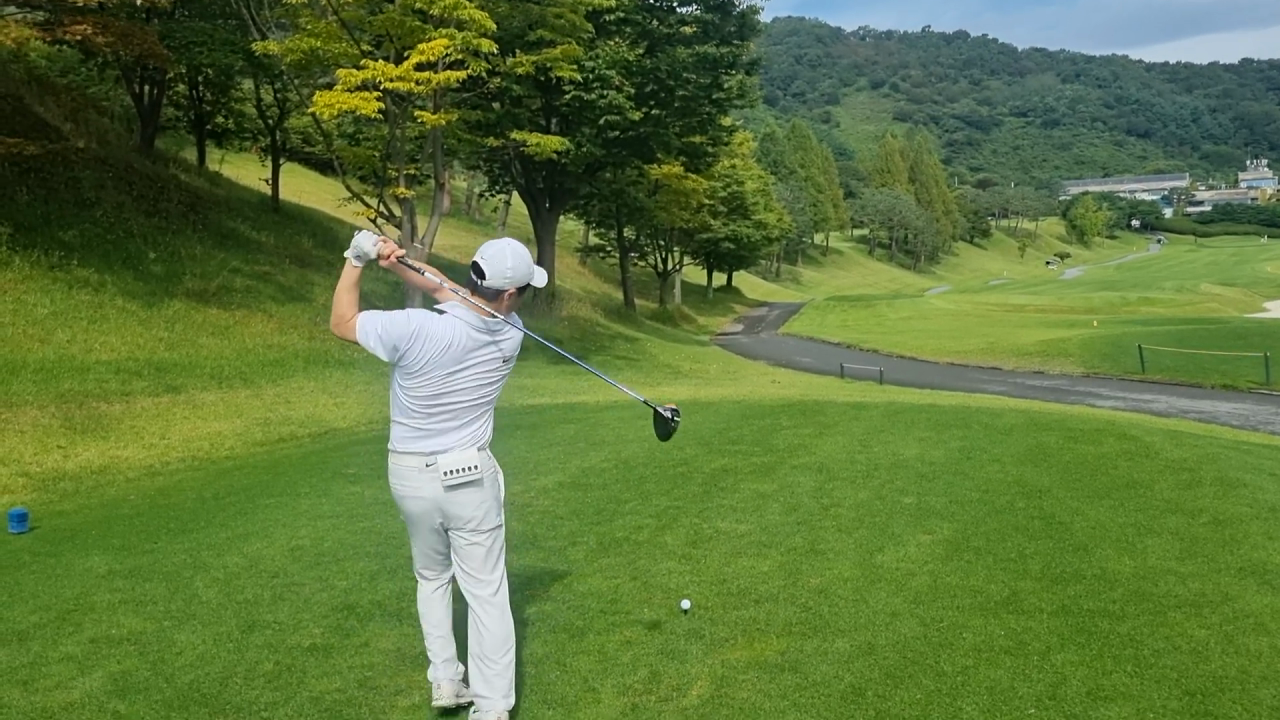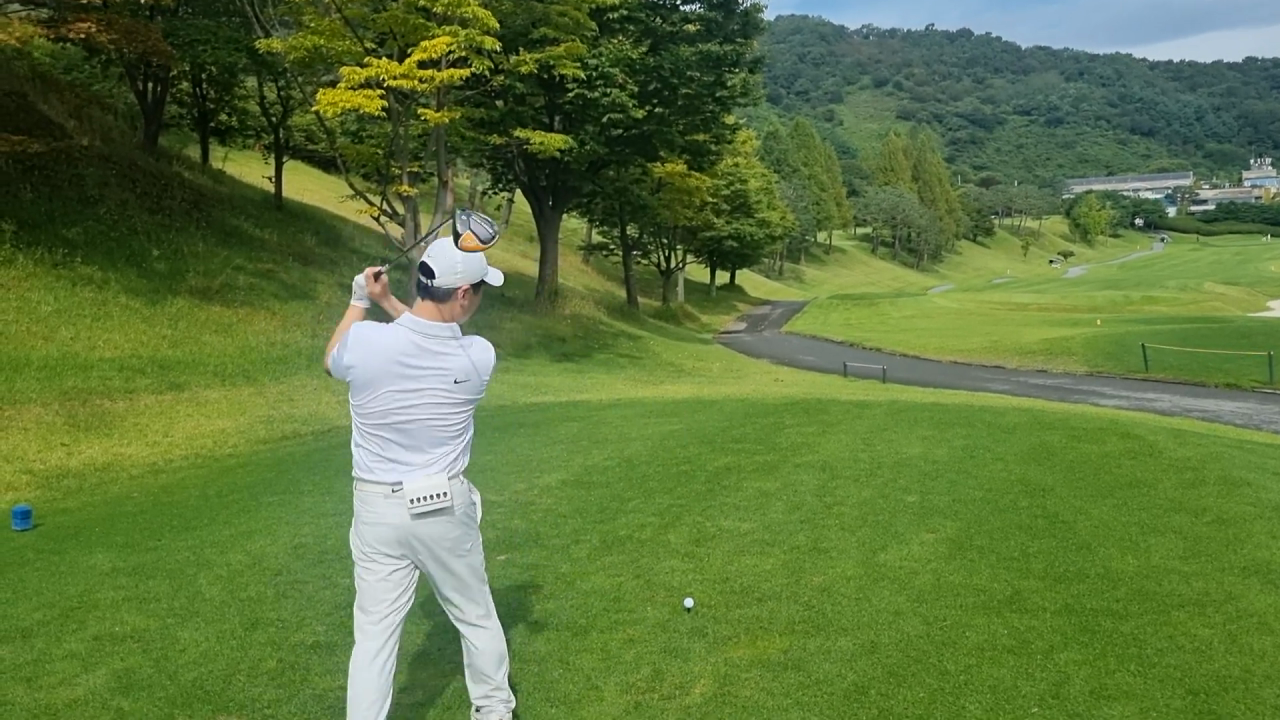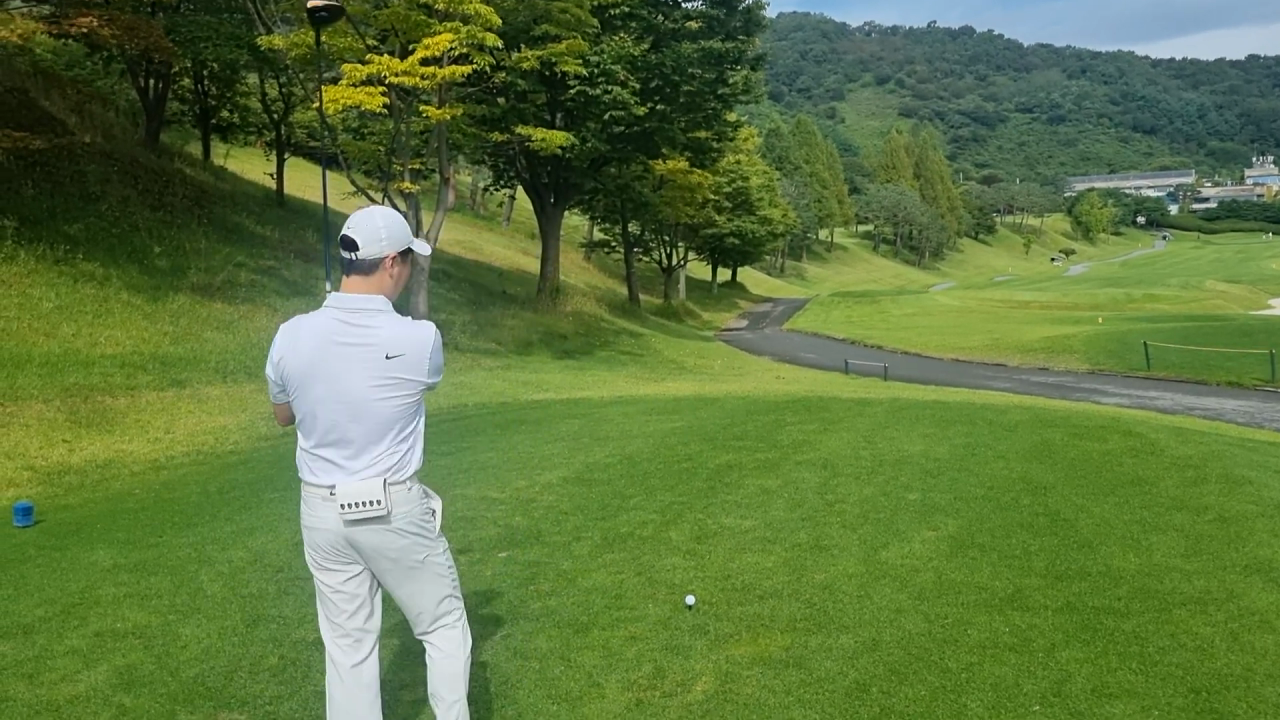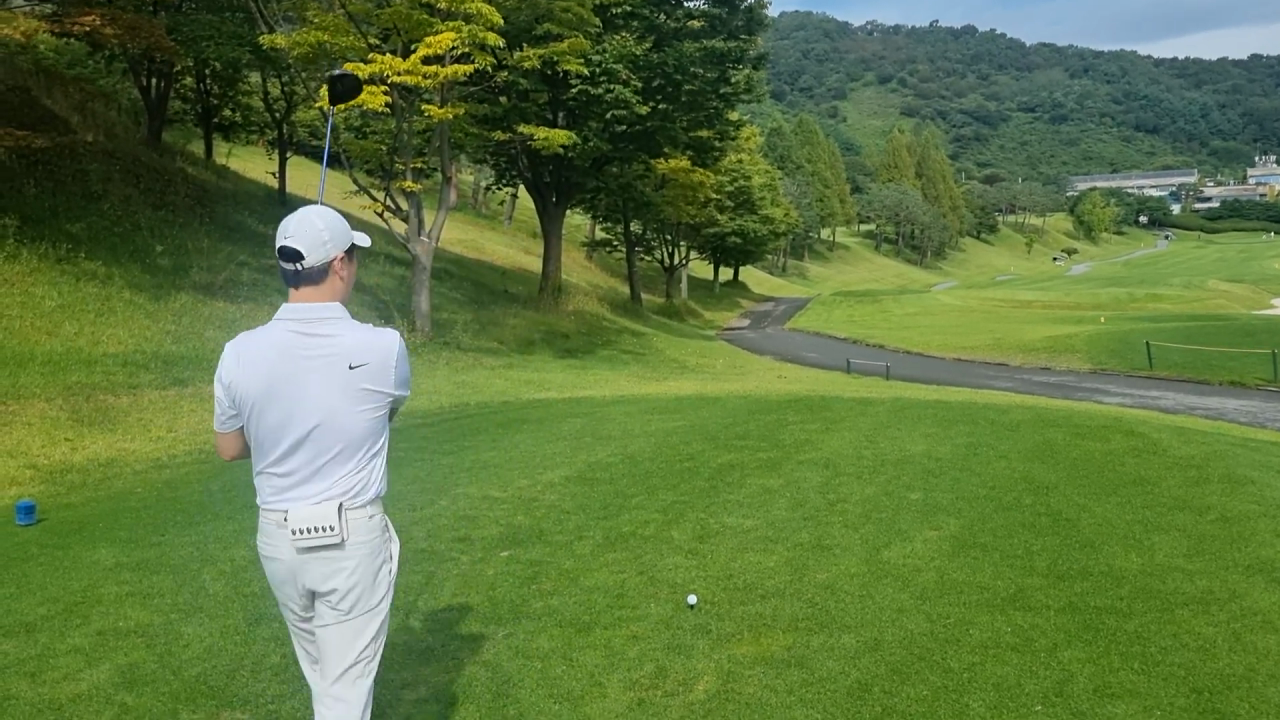
dt=0.3s
person 1, frame 1
left shoulder: (415, 330)
right shoulder: (509, 336)
left elbow: (341, 324)
right elbow: (453, 296)
left wrist: (357, 258)
right wrist: (399, 263)
left hip: (411, 476)
right hip: (471, 478)
left knee: (431, 578)
right knee: (487, 592)
left ankle: (446, 676)
person 1, frame 2
left shoulder: (365, 341)
right shoulder: (479, 358)
left elbow: (332, 361)
left wrist: (360, 300)
right wrist: (387, 300)
left hip: (377, 507)
right hip: (444, 507)
left knee: (375, 628)
right knee: (474, 613)
person 1, frame 3
left shoulder: (291, 337)
right shoulder: (420, 338)
left hip: (321, 512)
right hip: (395, 510)
left knee: (348, 649)
right knee: (445, 624)
person 1, frame 4
left shoulder: (241, 354)
right shoulder: (384, 347)
left elbow: (228, 448)
left hip: (278, 538)
right hip: (352, 537)
left knee: (325, 674)
